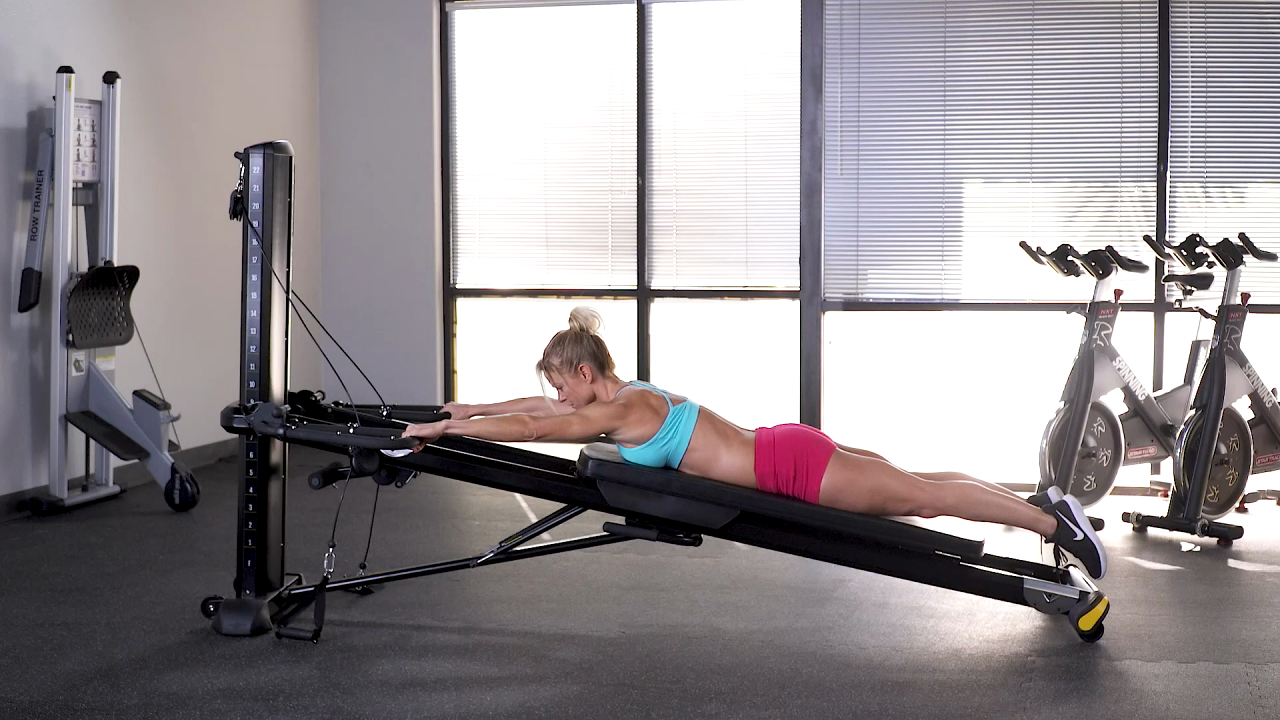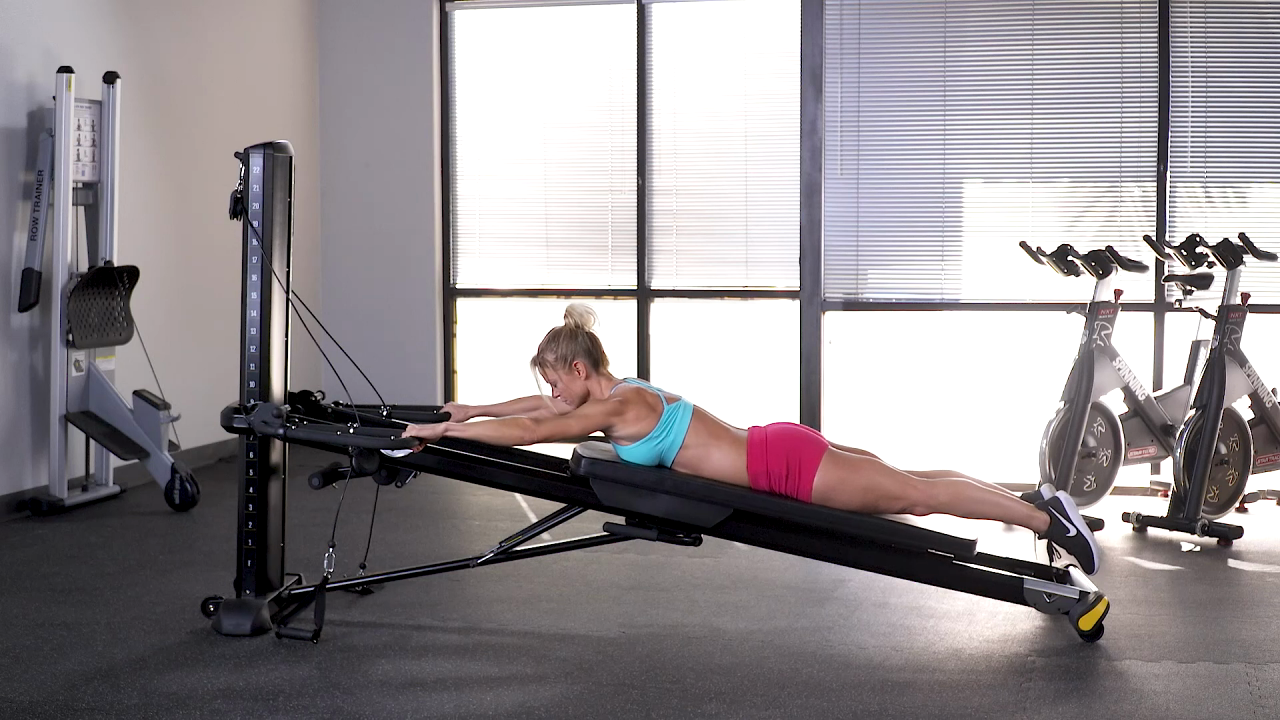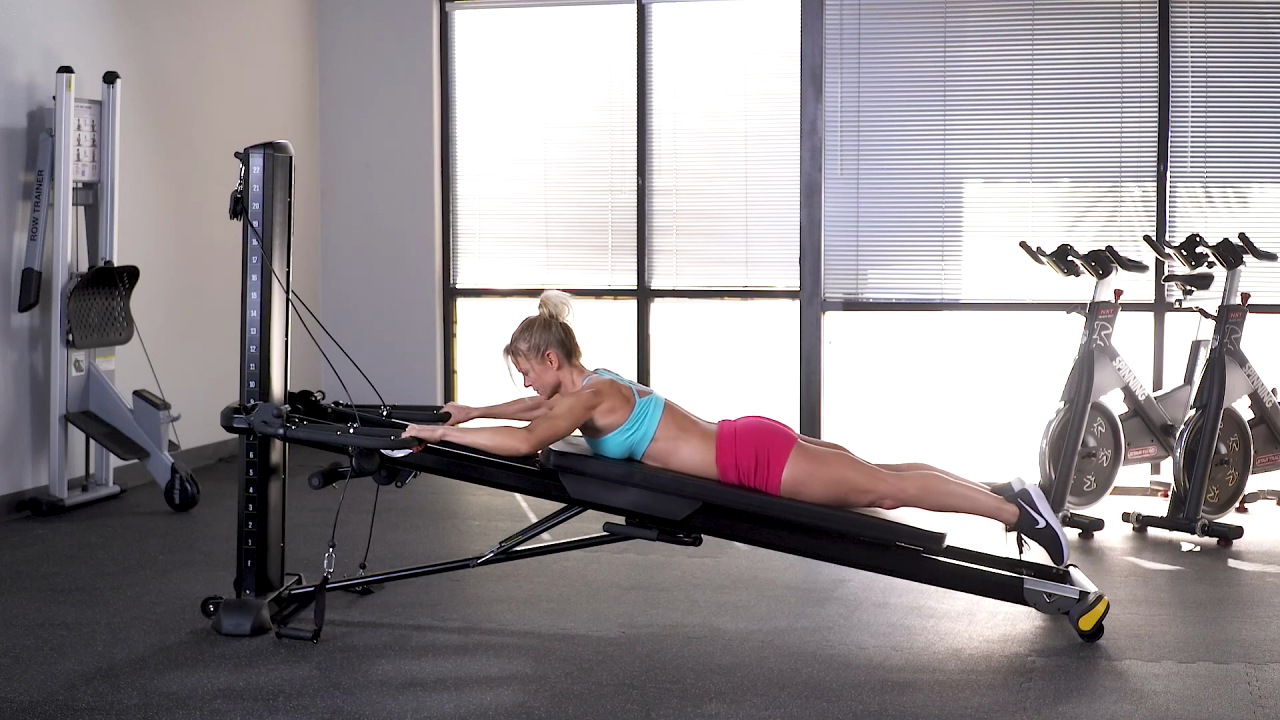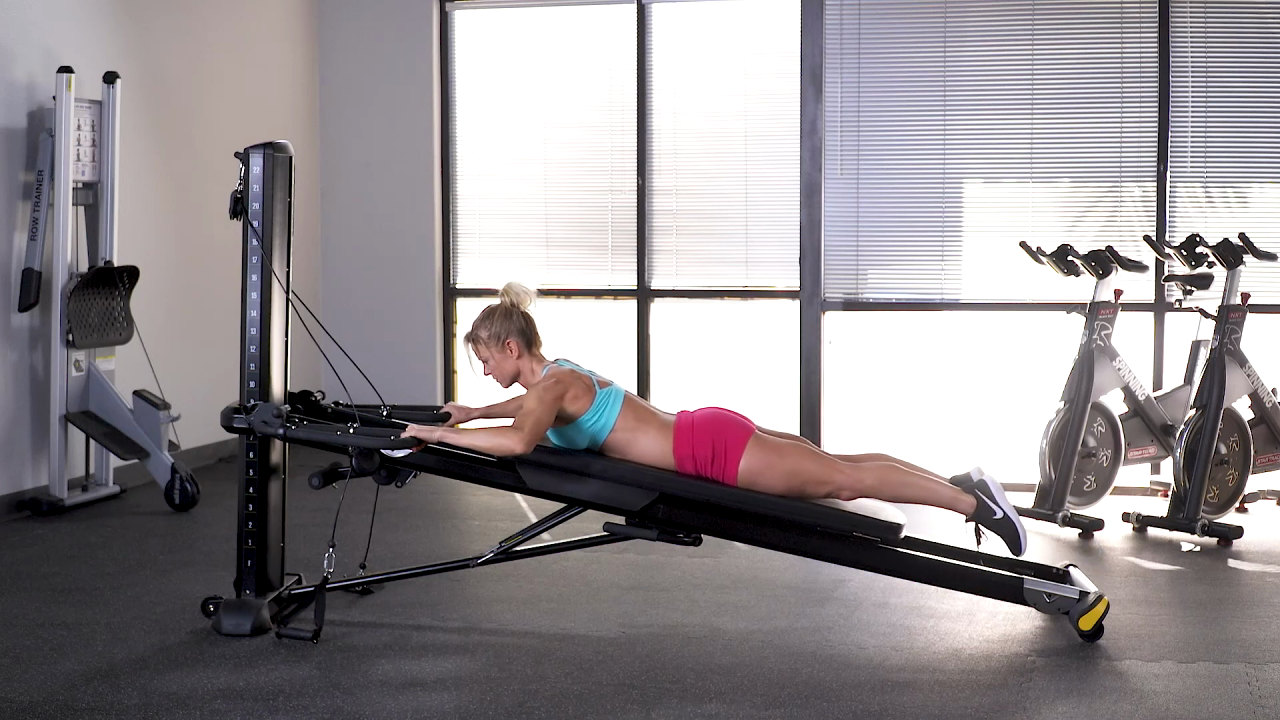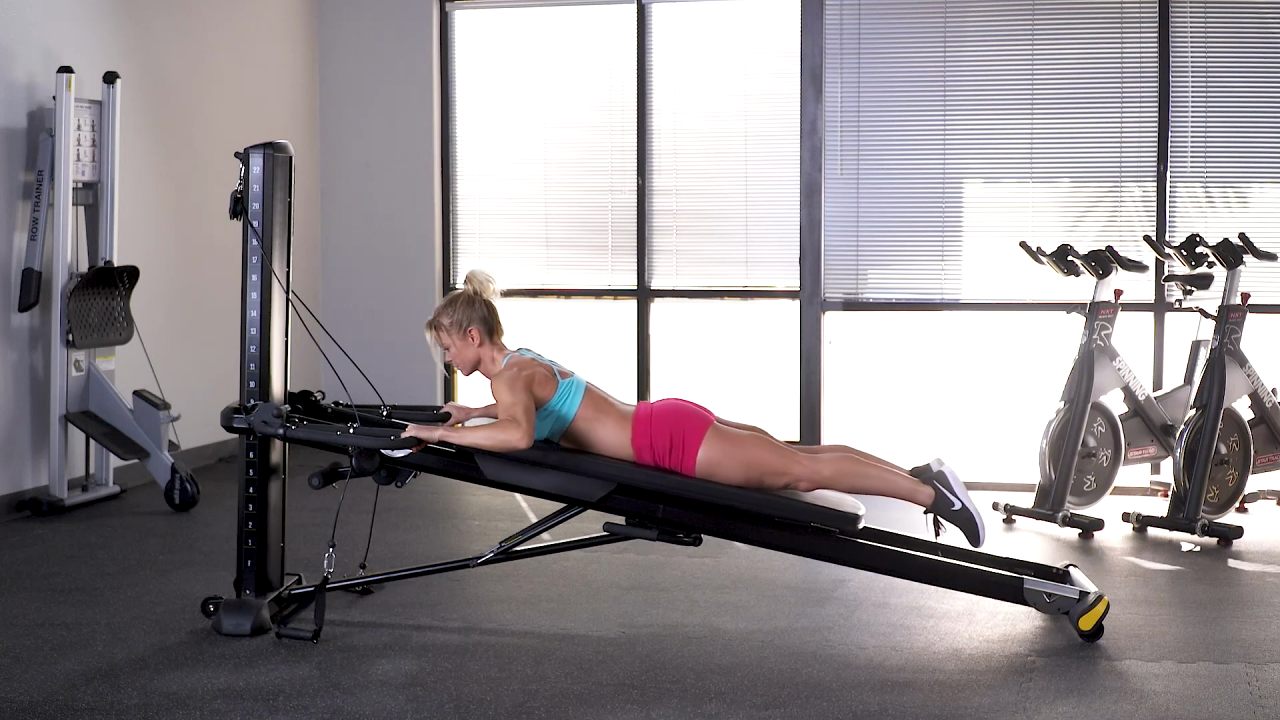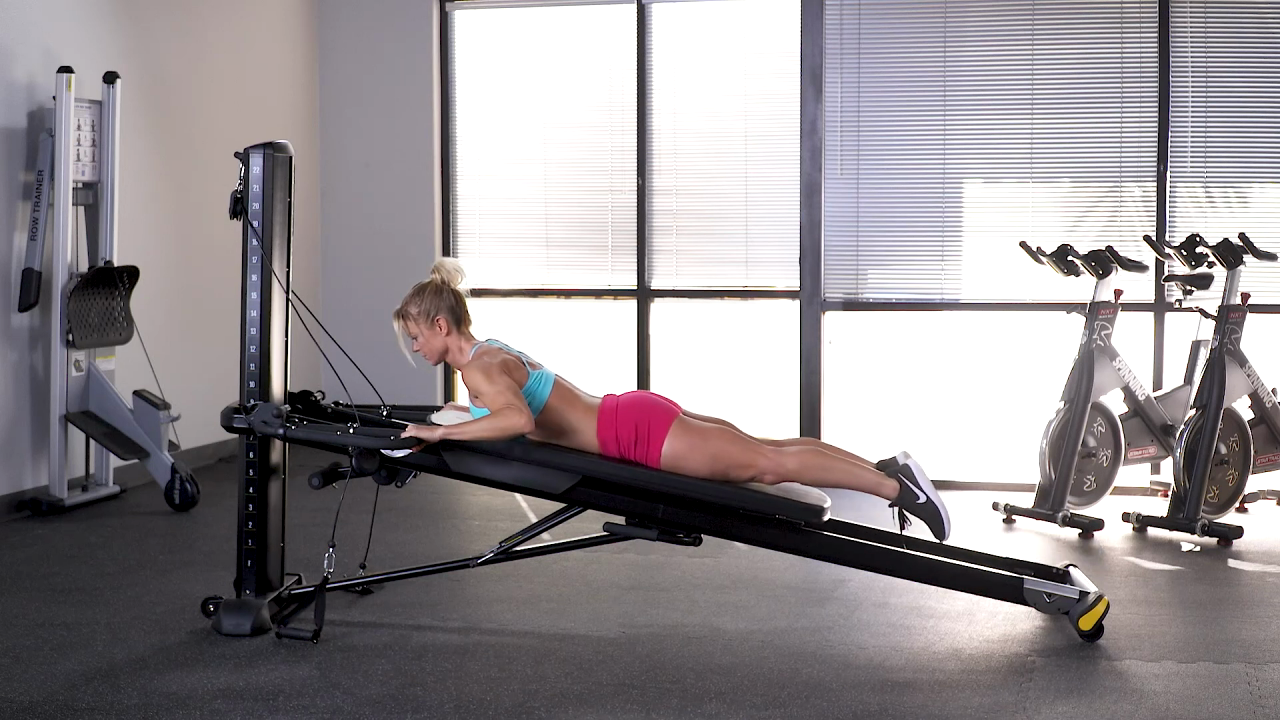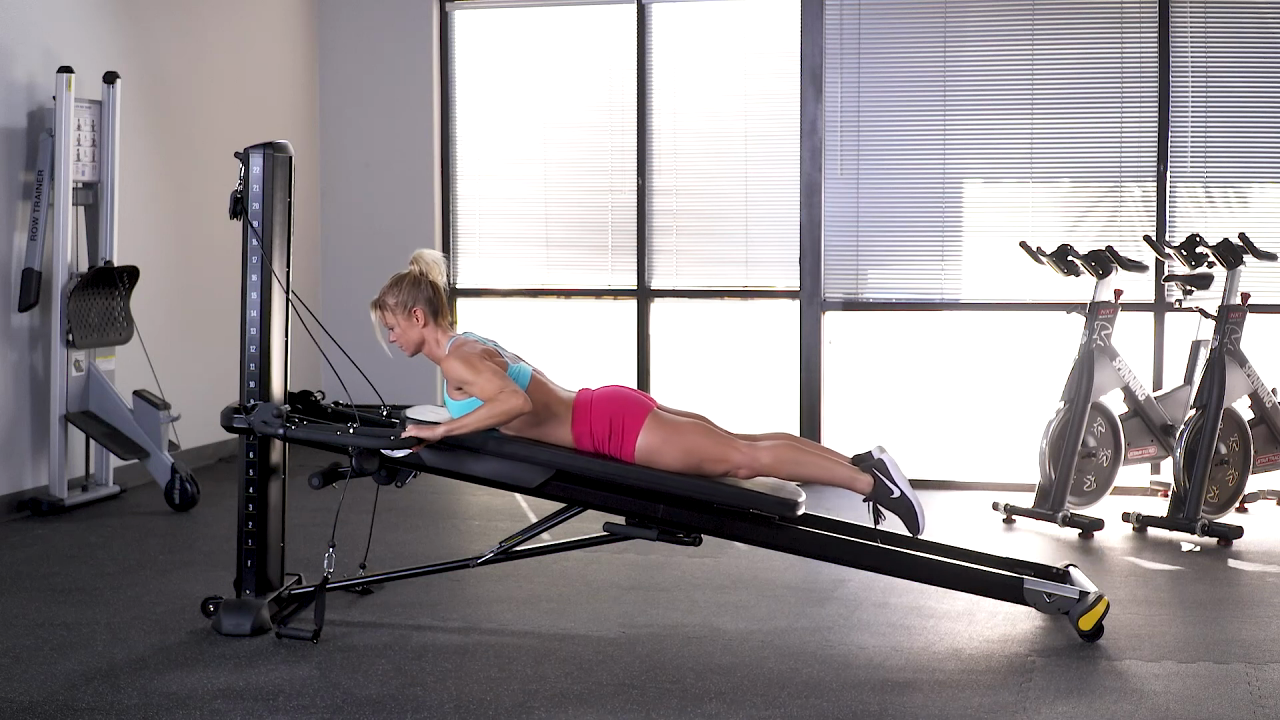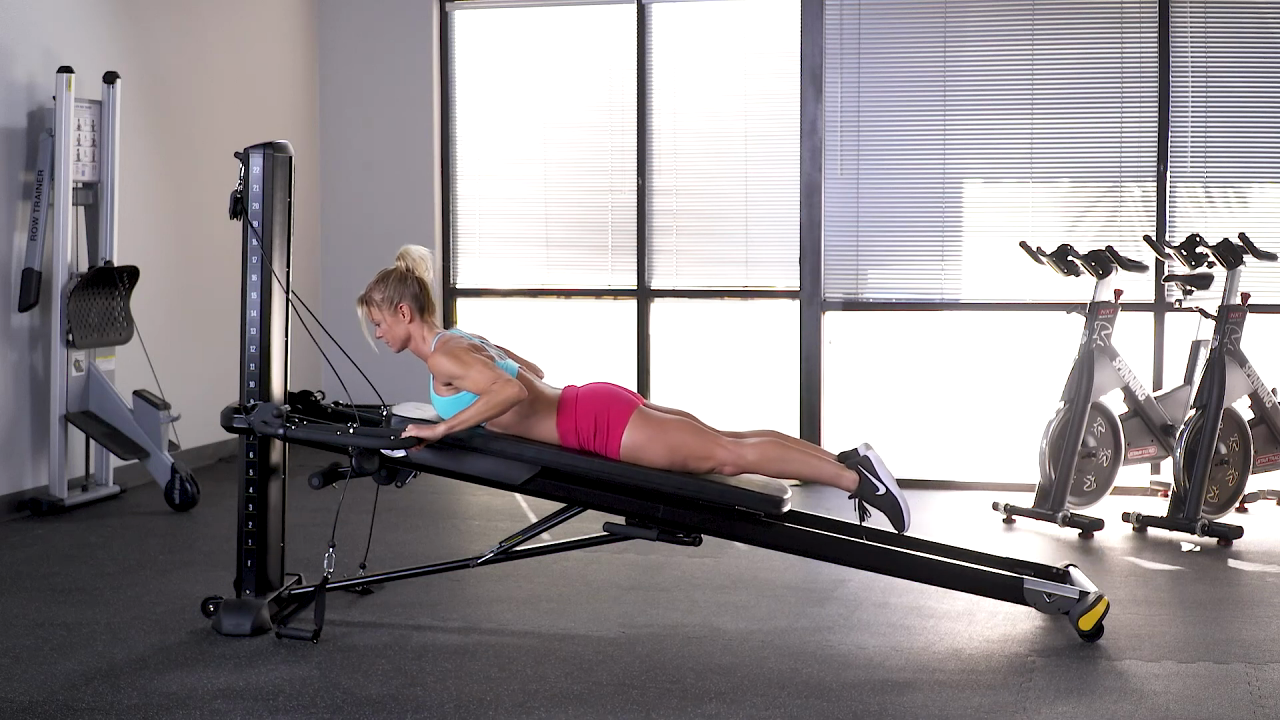
dt=0.3s
person 1, frame 1
left shoulder: (622, 410)
right shoulder: (622, 393)
left elbow: (531, 429)
right elbow: (546, 406)
left wrist: (443, 429)
right wrist: (473, 407)
left hip: (790, 466)
right hip: (788, 451)
left knee: (922, 498)
right knee: (917, 489)
left ankle: (1051, 522)
right ankle: (1041, 503)
person 1, frame 2
left shoulder: (616, 407)
right shoulder: (614, 392)
left elbow: (529, 432)
right elbow: (545, 407)
left wrist: (442, 432)
right wrist: (472, 408)
left hip: (782, 464)
right hip: (779, 453)
left knee: (914, 495)
right knee: (910, 484)
left ankle: (1046, 518)
right ankle: (1034, 501)
person 1, frame 3
left shoulder: (592, 396)
right shoulder: (593, 384)
left elbow: (524, 440)
right elbow: (542, 408)
left wrist: (442, 433)
right wrist: (475, 410)
left hip: (755, 459)
right hip: (752, 444)
left knee: (883, 489)
right knee: (882, 478)
left ankle: (1012, 510)
right ankle: (1005, 495)
person 1, frame 4
left shoulder: (548, 383)
right shoulder: (556, 372)
left elbow: (520, 442)
left wrist: (443, 435)
right wrist: (477, 412)
left hip: (711, 449)
right hip: (710, 435)
left knee: (843, 480)
right knee: (837, 467)
left ankle: (971, 502)
right ankle: (963, 487)
person 1, frame 5
left shoulder: (508, 373)
right shoulder: (523, 361)
left elbow: (518, 437)
left wrist: (442, 433)
right wrist: (477, 411)
left hip: (669, 440)
right hip: (671, 423)
left knee: (801, 471)
right knee: (799, 457)
left ankle: (929, 495)
right ankle: (921, 476)
person 1, frame 6
left shoulder: (478, 366)
right shoulder: (492, 351)
left elbow: (521, 421)
left wrist: (443, 431)
right wrist: (477, 409)
left hip: (635, 431)
right hip: (636, 417)
left knee: (767, 465)
right knee: (766, 450)
left ankle: (896, 486)
right ankle: (888, 470)
person 1, frame 7
left shoulder: (456, 358)
right shoulder: (470, 343)
left elbow: (517, 403)
left wrist: (442, 429)
right wrist: (466, 404)
left hip: (609, 426)
right hip: (612, 409)
left knee: (742, 460)
right knee: (742, 444)
left ankle: (869, 481)
right ankle: (862, 464)
person 1, frame 8
left shoulder: (442, 355)
right shoulder: (460, 339)
left elbow: (511, 391)
left wrist: (442, 427)
right wrist: (464, 399)
left hip: (595, 423)
right hip: (597, 407)
left knee: (727, 458)
right knee: (729, 440)
left ankle: (856, 478)
right ankle: (847, 461)
